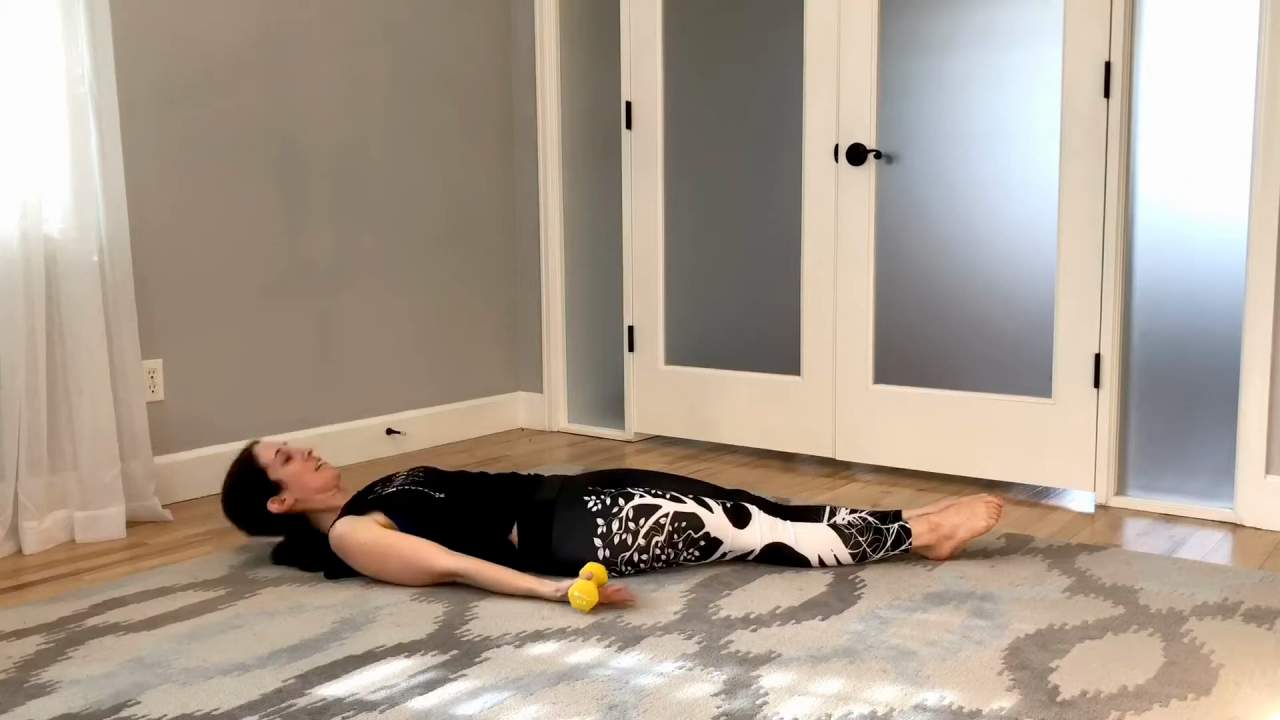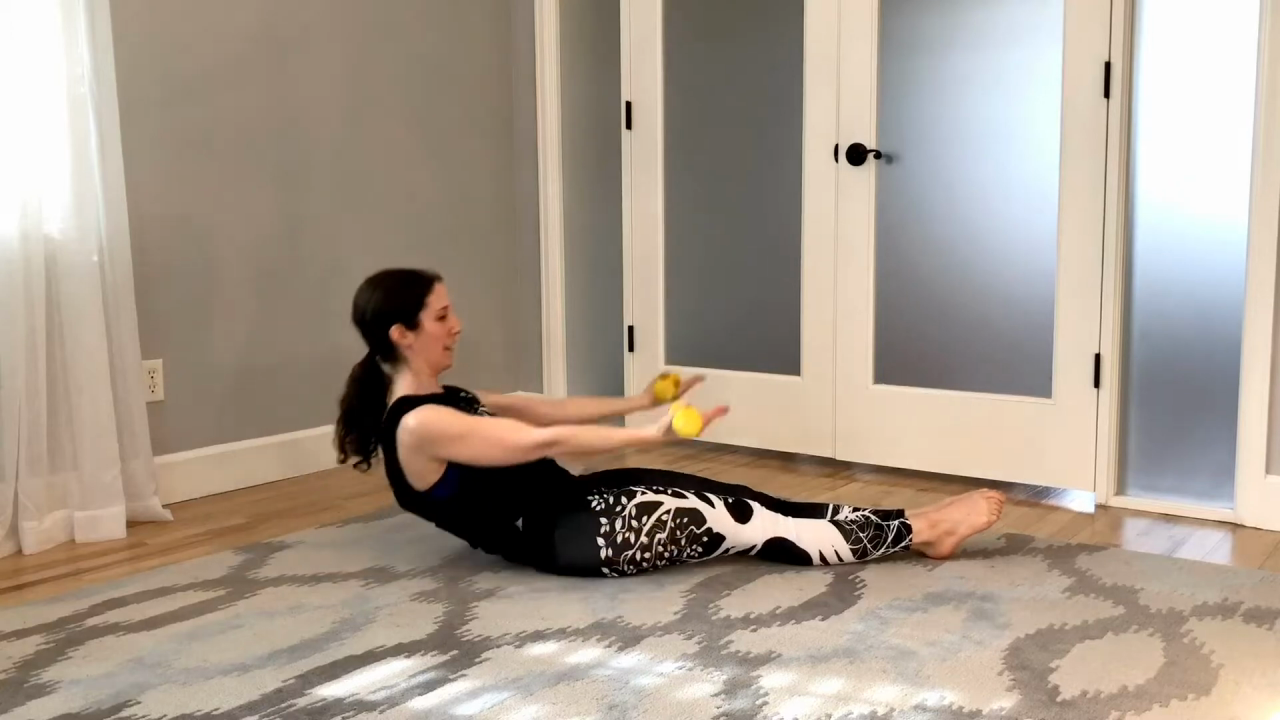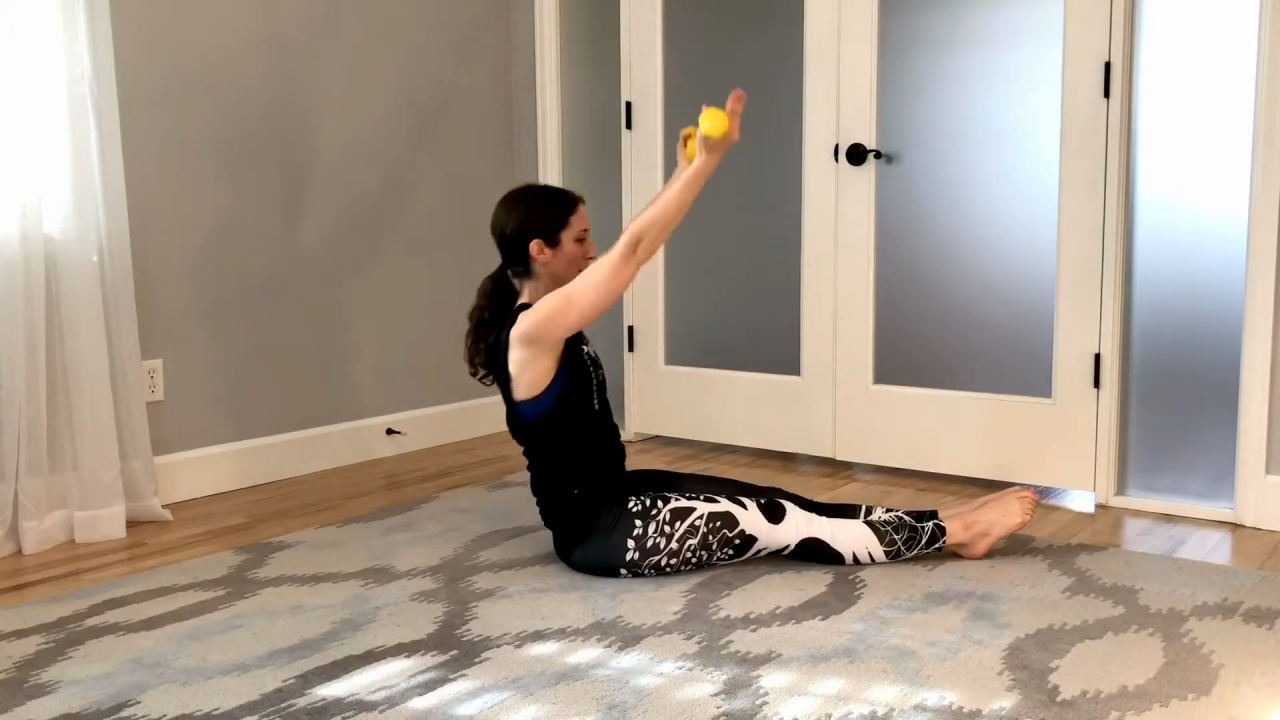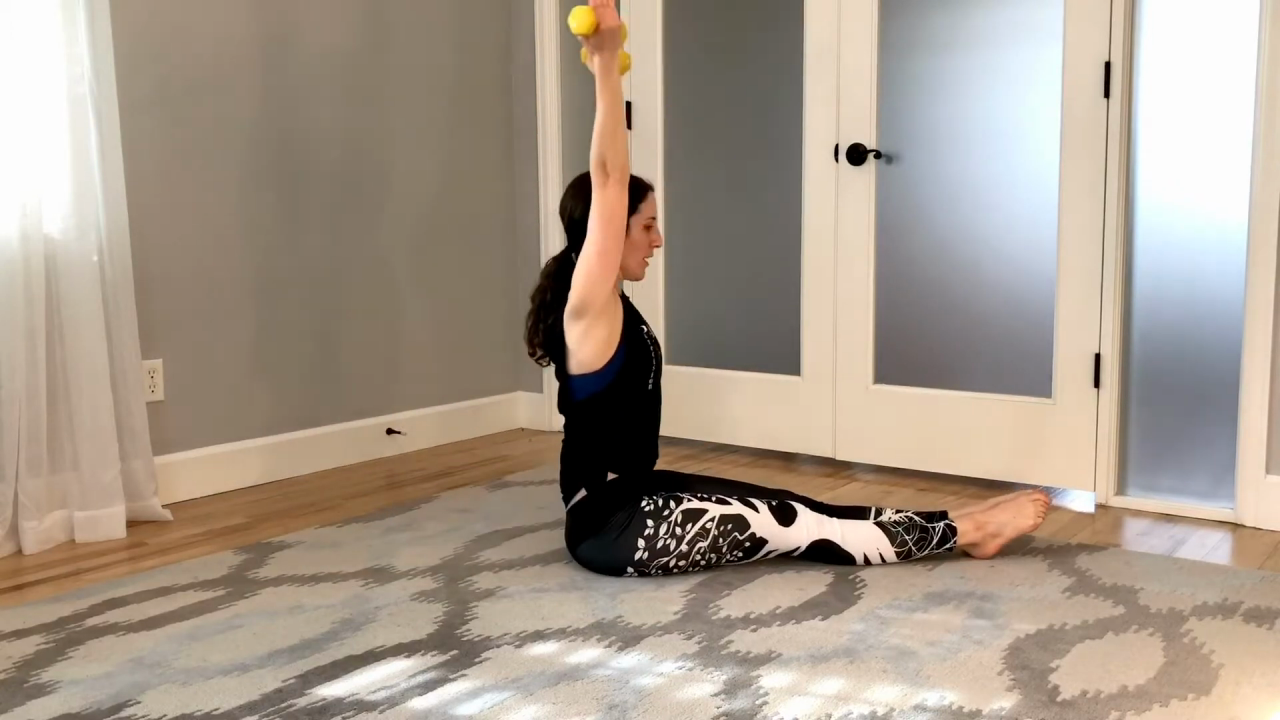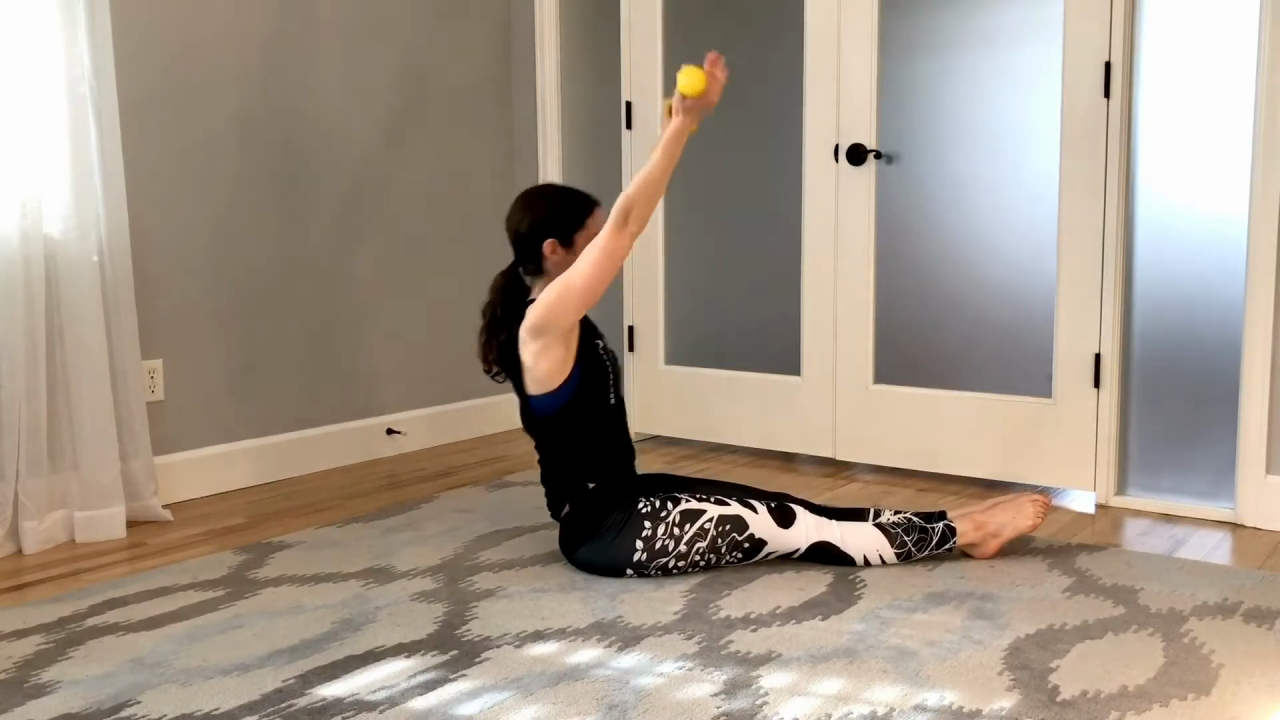
dt=0.5s
person 1, frame 1
left shoulder: (374, 499)
right shoulder: (349, 535)
right elbow: (455, 566)
right wrist: (557, 590)
left hip: (563, 500)
right hip: (567, 535)
left knee: (740, 506)
right knee: (745, 530)
left ankle: (901, 521)
right ankle: (912, 535)
person 1, frame 2
left shoulder: (440, 398)
right shoulder: (417, 425)
left elbow: (542, 410)
right elbow: (547, 442)
left wrist: (637, 401)
right wrist: (652, 435)
left hip: (576, 500)
right hip: (566, 537)
left knee: (744, 506)
right knee: (741, 523)
left ankle: (910, 525)
right ankle: (916, 530)
person 1, frame 3
left shoulder: (542, 313)
right shoulder: (533, 329)
left elbow: (628, 251)
right elbow: (630, 252)
left wrist: (691, 163)
right wrist: (704, 162)
left hip: (614, 505)
right hip: (596, 531)
left knee: (776, 508)
right knee: (780, 525)
left ankle: (938, 525)
right ankle: (948, 531)
person 1, frame 4
left shoulder: (602, 306)
right shoulder: (588, 304)
left elbow: (613, 182)
right elbow: (609, 182)
left wrist: (607, 69)
right wrist: (606, 66)
left hip: (632, 500)
right hip: (612, 526)
left knee: (794, 511)
right knee: (786, 526)
left ankle: (951, 526)
right ankle: (962, 532)
person 1, frame 5
left shoulder: (553, 316)
right shoulder: (543, 320)
left elbow: (620, 228)
right elbow: (624, 225)
left wrist: (678, 131)
right wrist: (684, 121)
left hip: (623, 504)
right hip: (604, 528)
left knee: (781, 509)
right knee: (780, 525)
left ankle: (952, 528)
right ankle: (959, 531)
